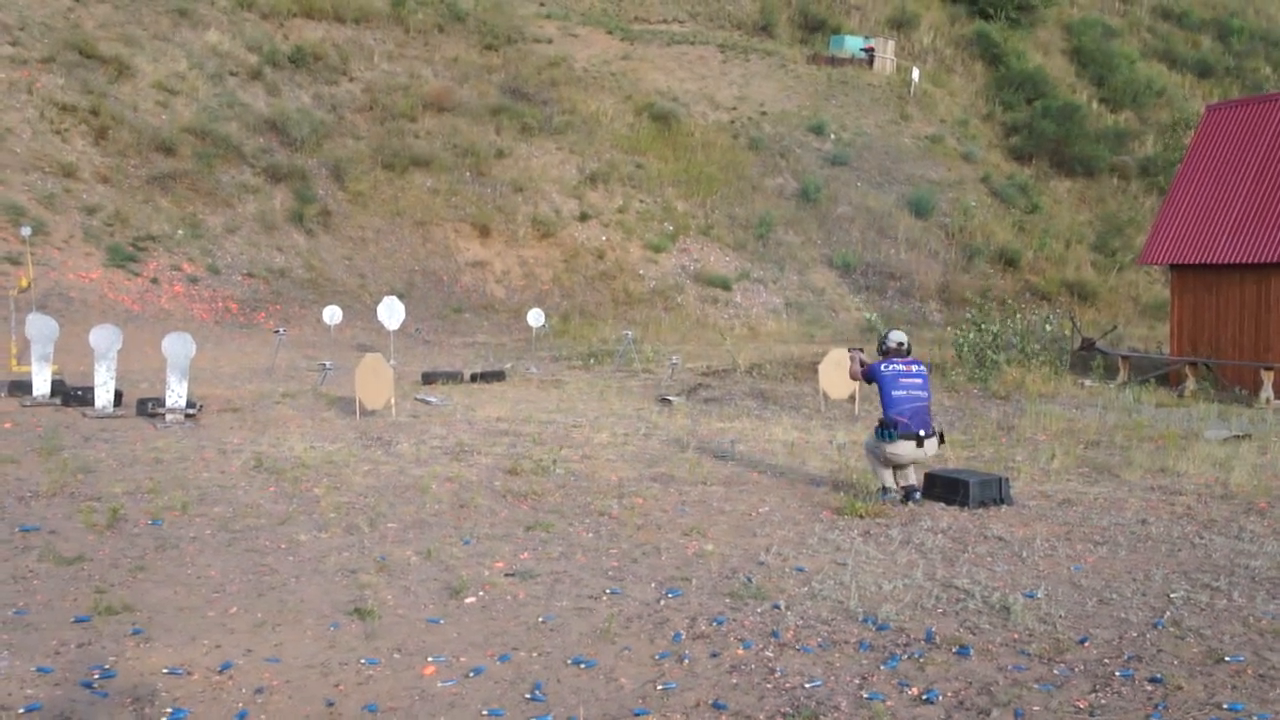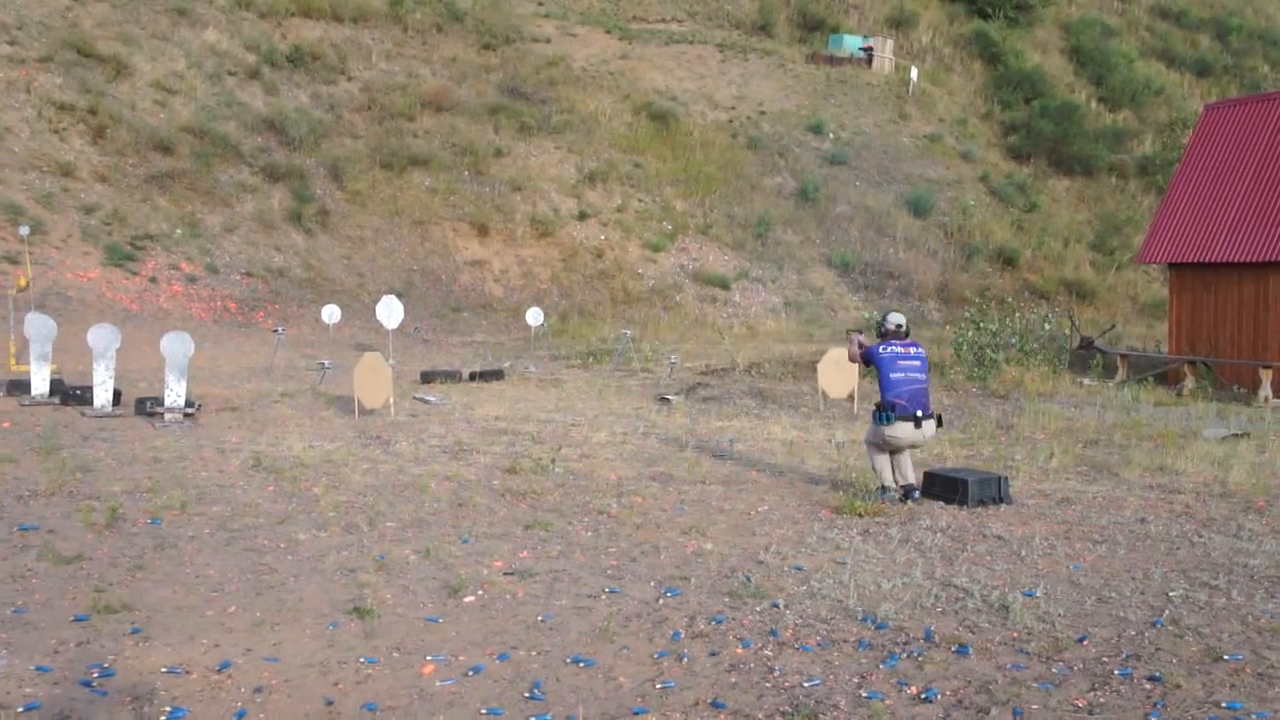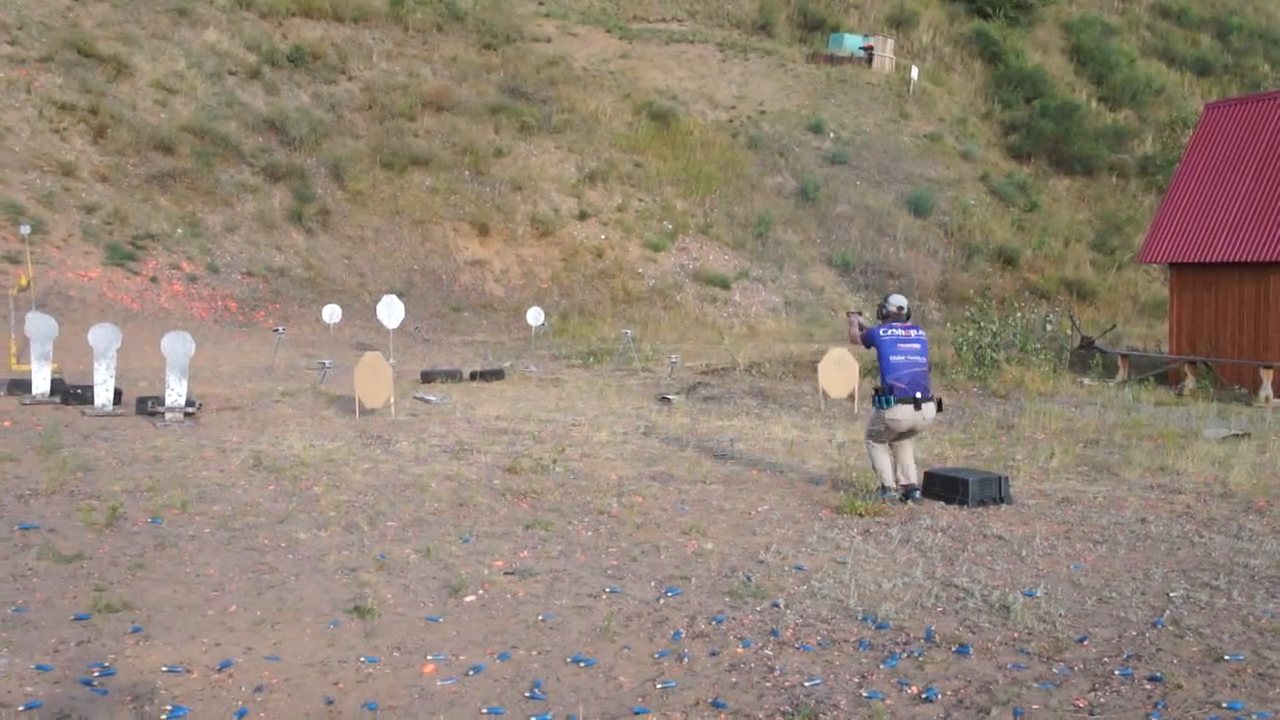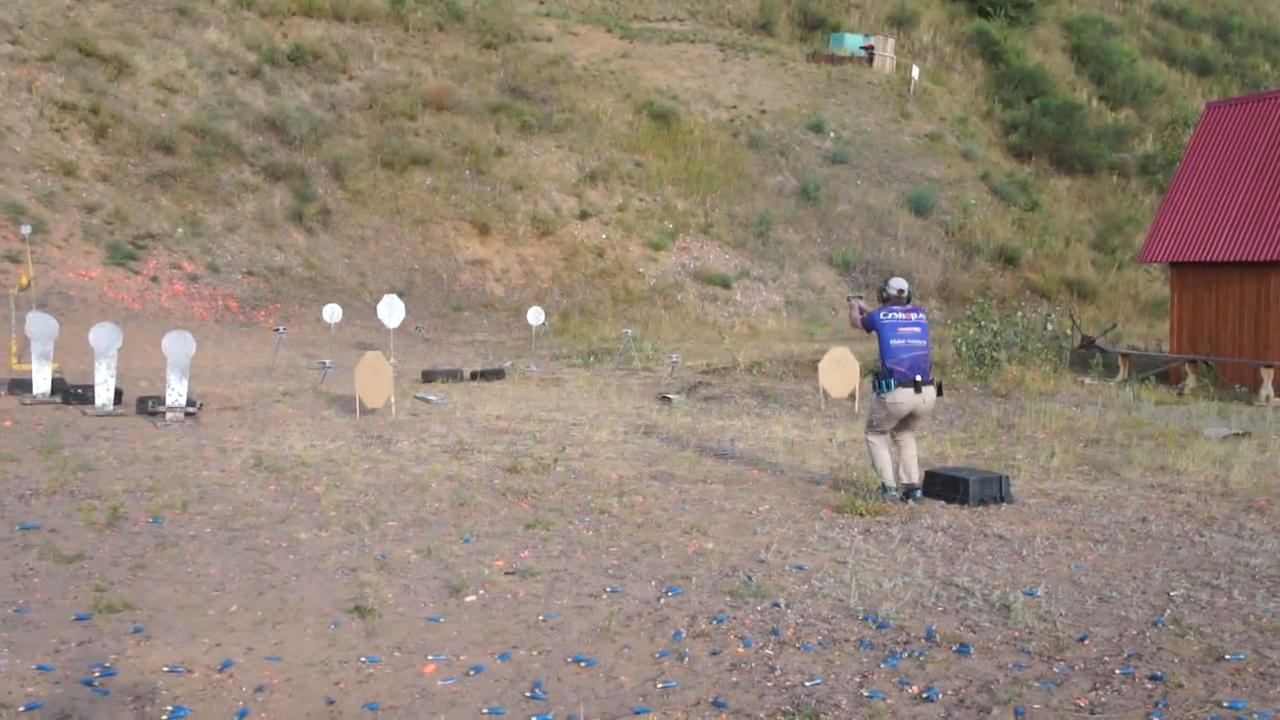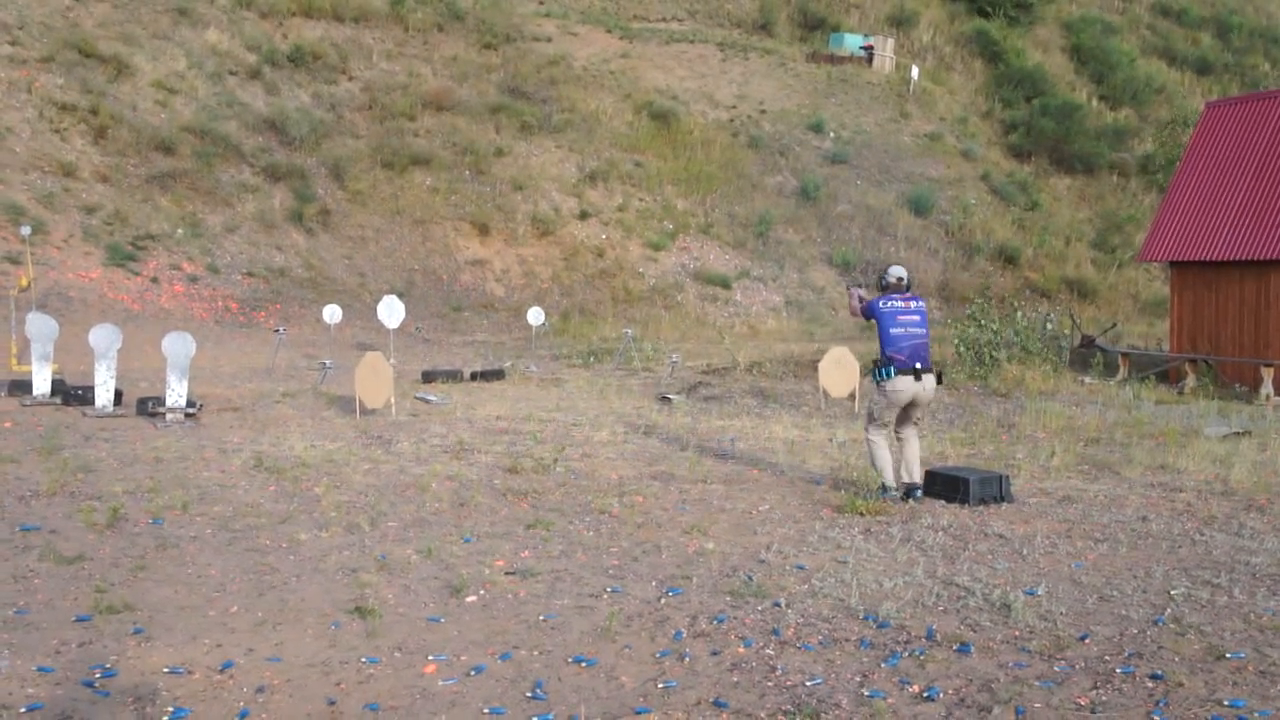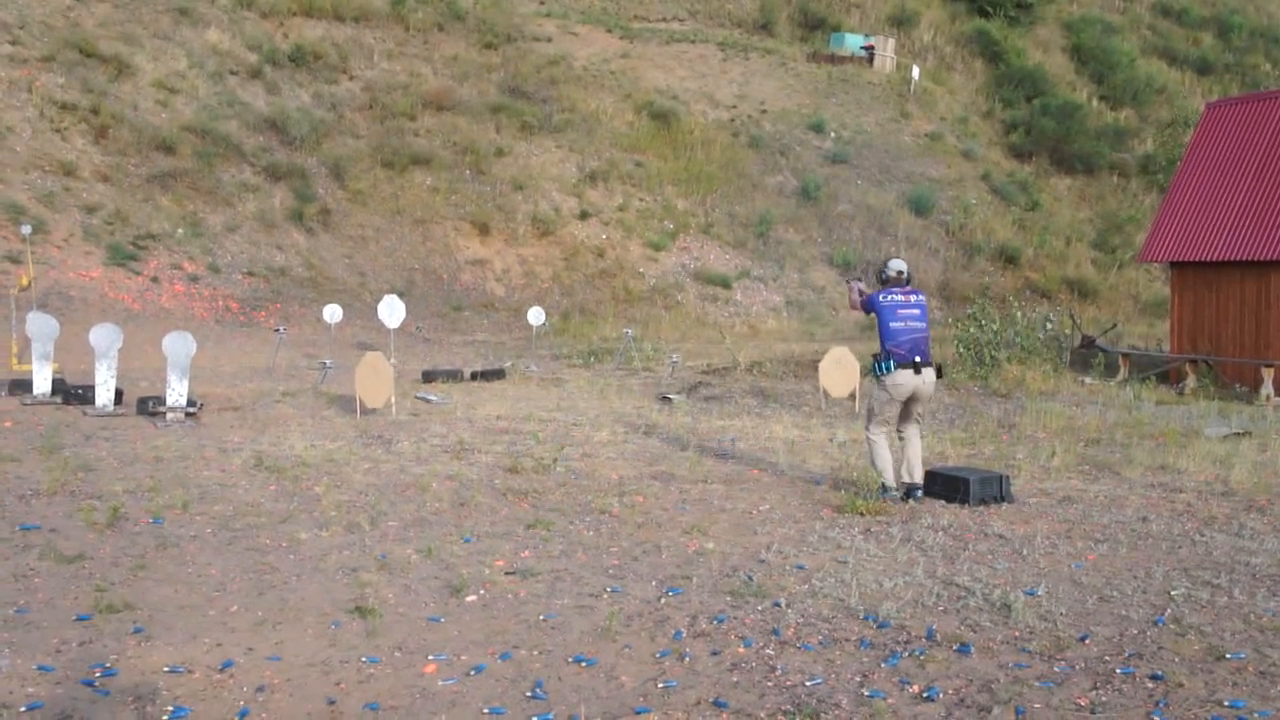
dt=0.1s
person 1, frame 1
left shoulder: (880, 367)
right shoulder: (921, 368)
left elbow: (855, 375)
left wrist: (855, 359)
left hip: (900, 445)
right hip: (928, 447)
left knee: (873, 445)
left ankle: (889, 489)
right ankle: (910, 488)
person 1, frame 2
left shoulder: (879, 350)
right shoulder: (920, 351)
left elbow: (854, 357)
left wrist: (853, 342)
left hip: (898, 428)
right hip: (927, 429)
left knee: (873, 441)
right knee: (897, 442)
left ankle: (888, 488)
right ankle: (909, 486)
person 1, frame 3
left shoulder: (879, 332)
right shoulder: (919, 332)
left elbow: (855, 339)
left wrist: (854, 323)
left hip: (897, 410)
right hip: (927, 410)
left knee: (875, 439)
right knee: (901, 437)
left ankle: (888, 487)
right ankle: (910, 486)
person 1, frame 4
left shoulder: (879, 316)
right shoulder: (920, 315)
left elbow: (856, 323)
left wrist: (854, 307)
left hip: (897, 394)
right hip: (927, 394)
left knee: (875, 434)
right knee: (904, 432)
left ankle: (889, 487)
right ankle: (912, 485)
person 1, frame 5
left shoulder: (879, 304)
right shoulder: (920, 303)
left elbow: (855, 311)
left wrist: (854, 296)
left hip: (896, 382)
right hip: (926, 382)
left knee: (876, 432)
right knee: (908, 430)
left ankle: (889, 486)
right ankle: (913, 484)
person 1, frame 6
left shoulder: (879, 298)
right shoulder: (920, 297)
left elbow: (855, 305)
left wrist: (854, 290)
left hip: (896, 376)
right hip: (926, 375)
left knee: (876, 430)
right knee: (910, 429)
left ankle: (889, 486)
right ankle: (914, 484)
